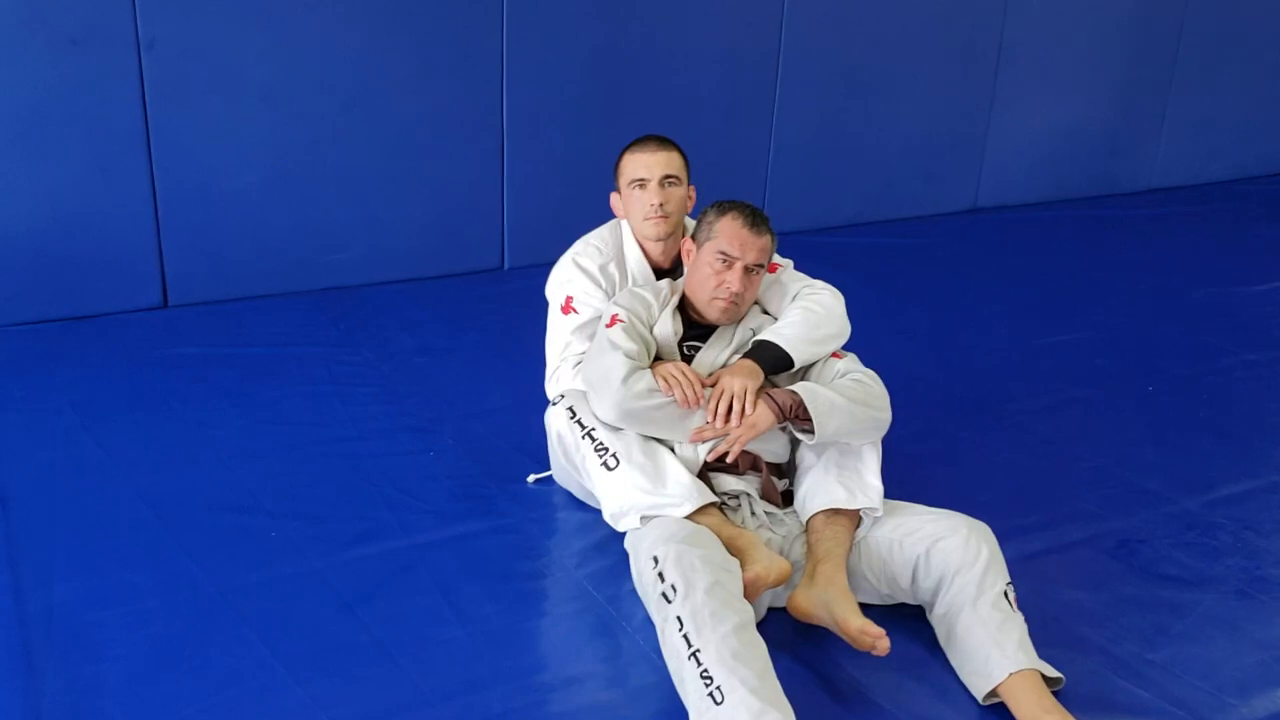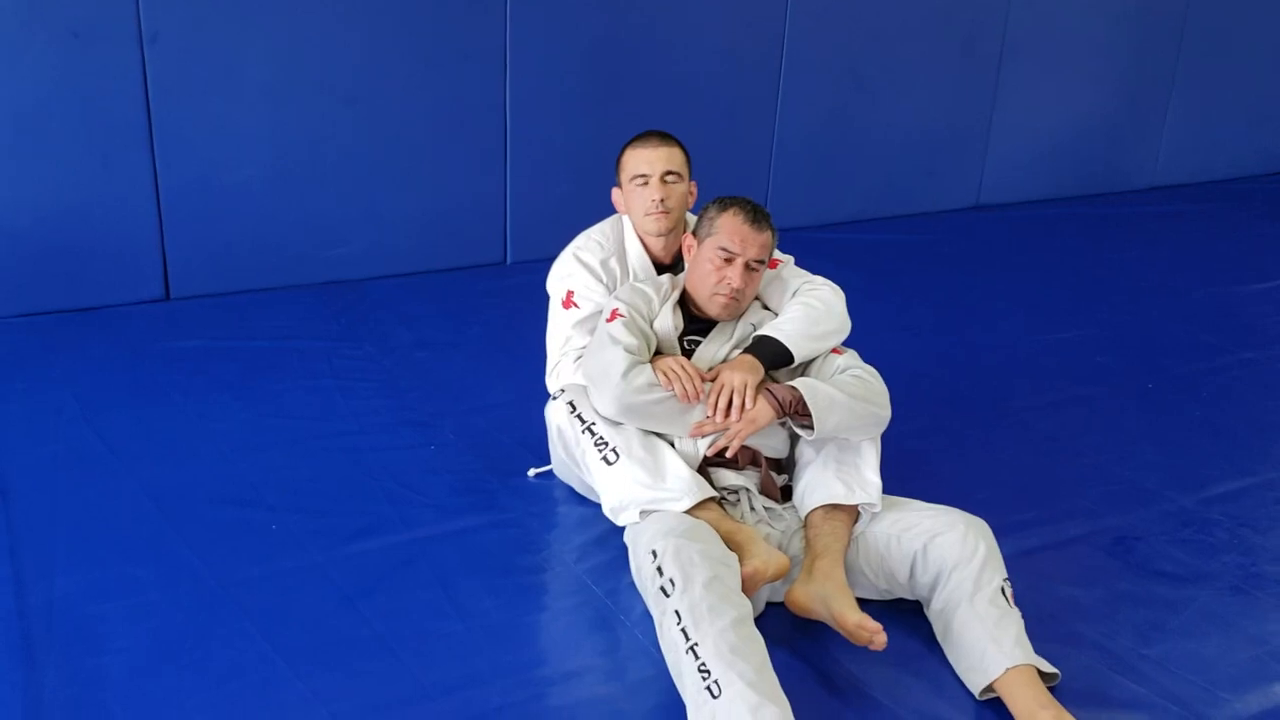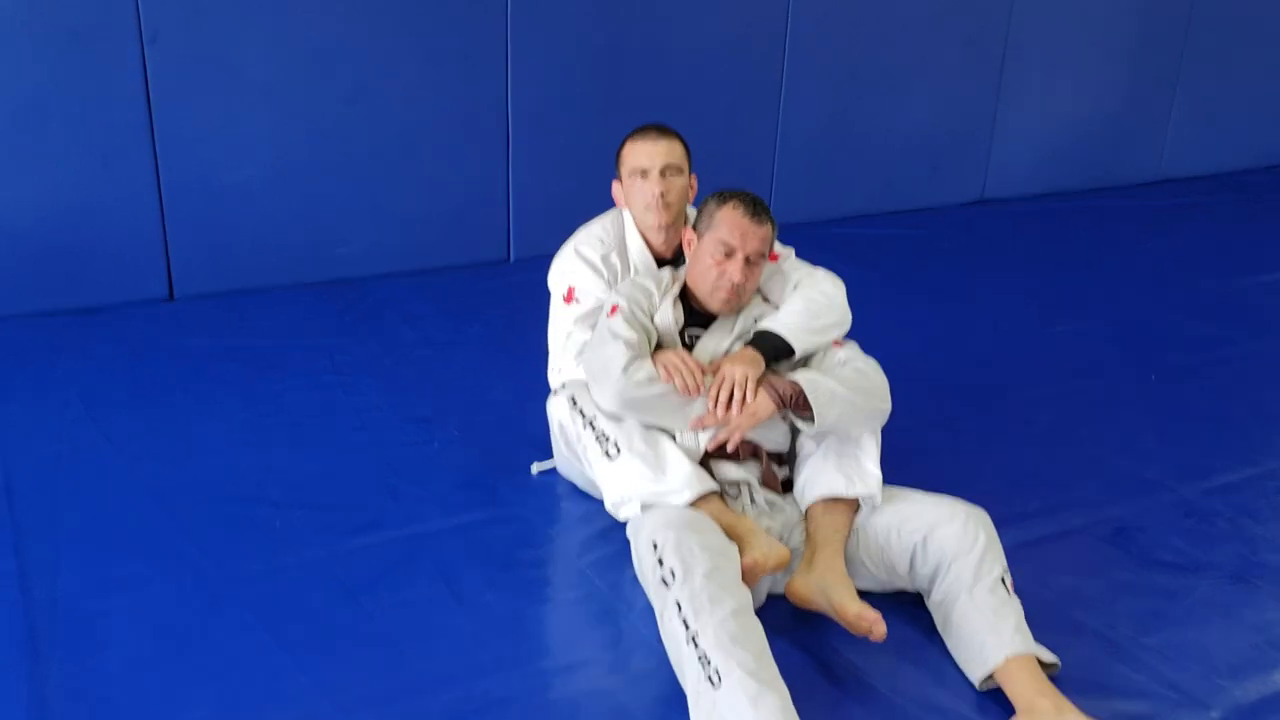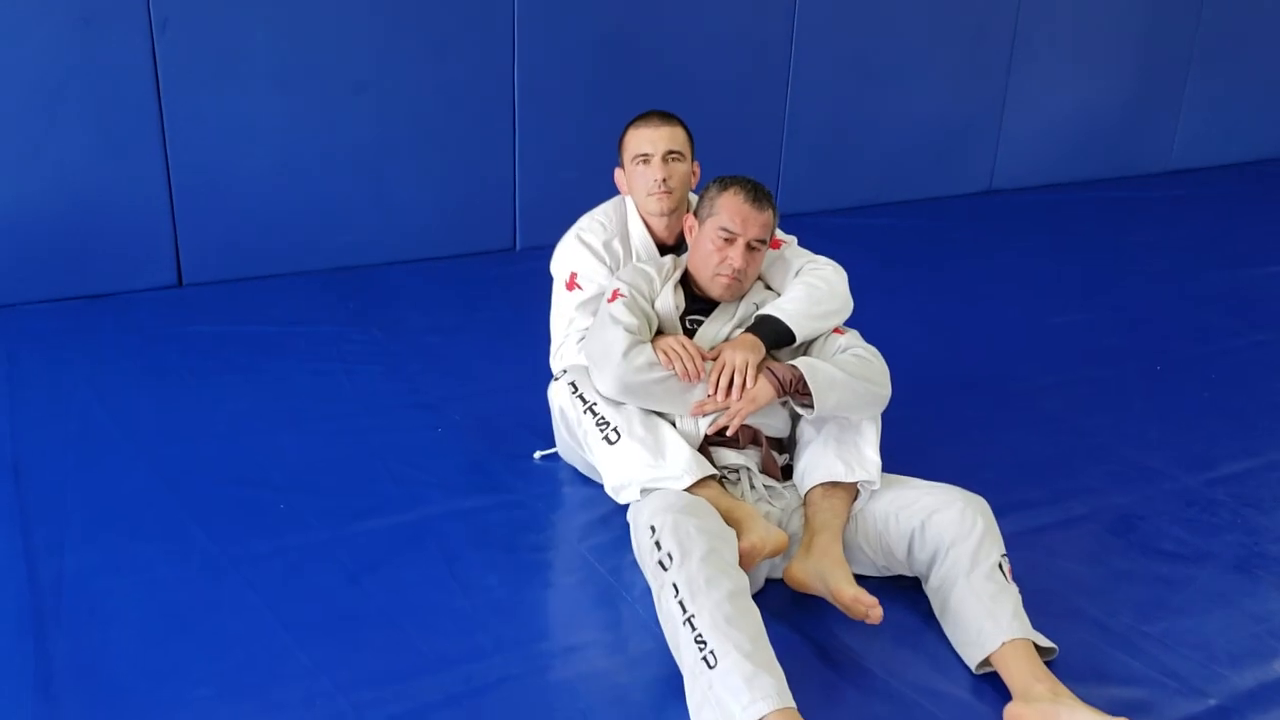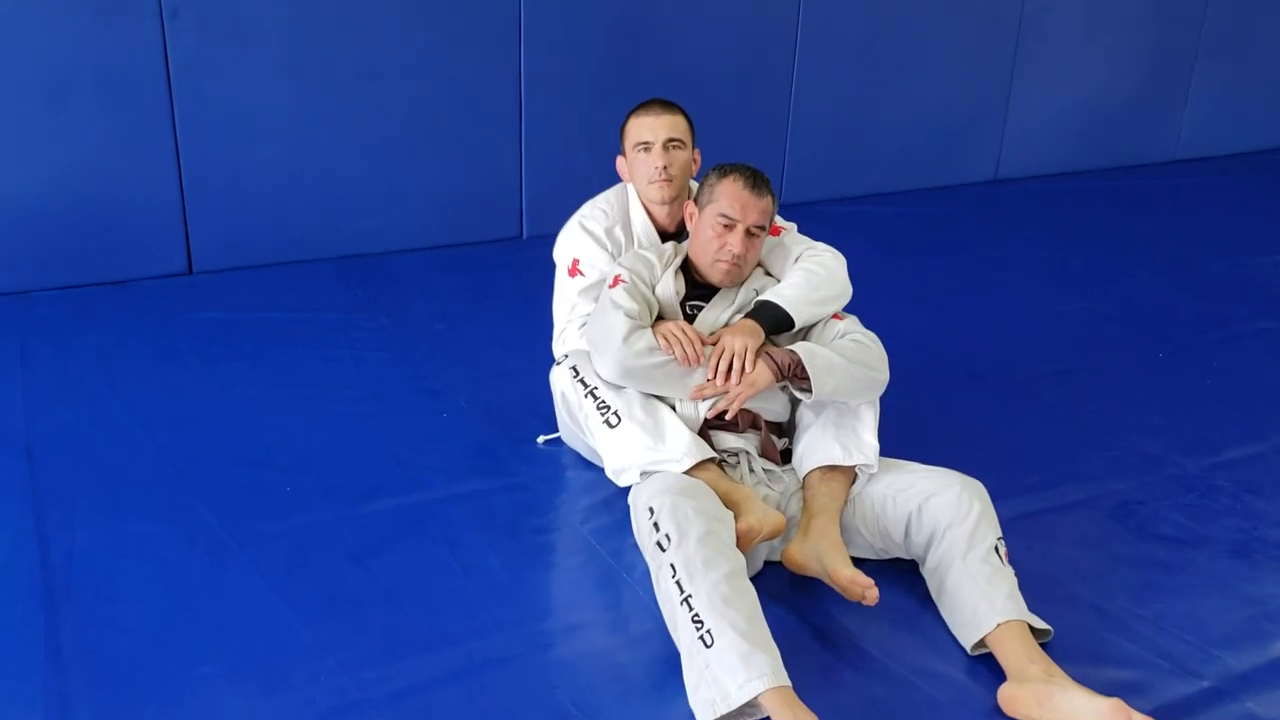
dt=0.2s
person 1, frame 1
left shoulder: (775, 333)
right shoulder: (638, 311)
left elbow: (871, 403)
right elbow: (614, 395)
left wrist: (780, 406)
right wrist: (734, 420)
left hip: (791, 518)
right hip: (688, 521)
left knee: (957, 540)
right knee: (677, 557)
person 1, frame 2
right shoulder: (639, 305)
left elbow: (871, 400)
right elbow: (615, 389)
left wrist: (780, 400)
right wrist: (733, 412)
left hip: (788, 513)
right hip: (688, 517)
left knee: (955, 536)
right knee: (675, 551)
person 1, frame 3
left shoulder: (776, 322)
right shoulder: (641, 300)
left elbow: (870, 391)
right elbow: (614, 383)
left wrist: (780, 393)
right wrist: (731, 409)
left hip: (789, 507)
right hip: (690, 511)
left knee: (955, 526)
right knee: (676, 544)
person 1, frame 4
left shoulder: (778, 309)
right shoulder: (641, 286)
left elbow: (871, 378)
right elbow: (615, 368)
left wrist: (780, 379)
right wrist: (729, 398)
left hip: (791, 491)
right hip: (692, 495)
left knee: (953, 512)
right knee: (672, 528)
person 1, frame 5
left shoulder: (778, 294)
right shoulder: (643, 273)
left elbow: (869, 363)
right elbow: (616, 353)
left wrist: (779, 364)
right wrist: (732, 378)
left hip: (790, 475)
right hip: (695, 478)
left knee: (951, 496)
right knee: (670, 507)
person 2, frame 1
right shoulder: (587, 265)
left elbow: (824, 305)
right elbow: (565, 375)
left wrist: (756, 361)
right wrist: (644, 372)
left hip: (717, 432)
right hip: (625, 440)
right knee: (571, 414)
right ankle: (740, 545)
person 2, frame 2
right shoulder: (588, 259)
left elbow: (825, 302)
right elbow: (566, 369)
left wrist: (756, 357)
right wrist: (643, 366)
left hip: (715, 426)
right hip: (624, 435)
right knee: (572, 408)
right ankle: (740, 539)
person 2, frame 3
right shoulder: (589, 254)
left elbow: (825, 296)
right elbow: (568, 365)
left wrist: (758, 351)
right wrist: (644, 360)
left hip: (718, 420)
right hip: (630, 429)
right knee: (574, 404)
right ankle: (741, 532)
person 2, frame 4
right shoulder: (592, 241)
left elbow: (827, 281)
right elbow: (570, 348)
left wrist: (757, 336)
right wrist: (645, 346)
left hip: (719, 405)
right hip: (632, 412)
right knee: (573, 386)
right ankle: (739, 518)
person 2, frame 5
right shoulder: (593, 228)
left elbow: (827, 269)
right elbow: (573, 336)
left wrist: (757, 322)
right wrist: (645, 332)
left hip: (721, 394)
right hip: (635, 405)
right knee: (577, 373)
left ankle: (820, 531)
right ankle: (740, 501)
